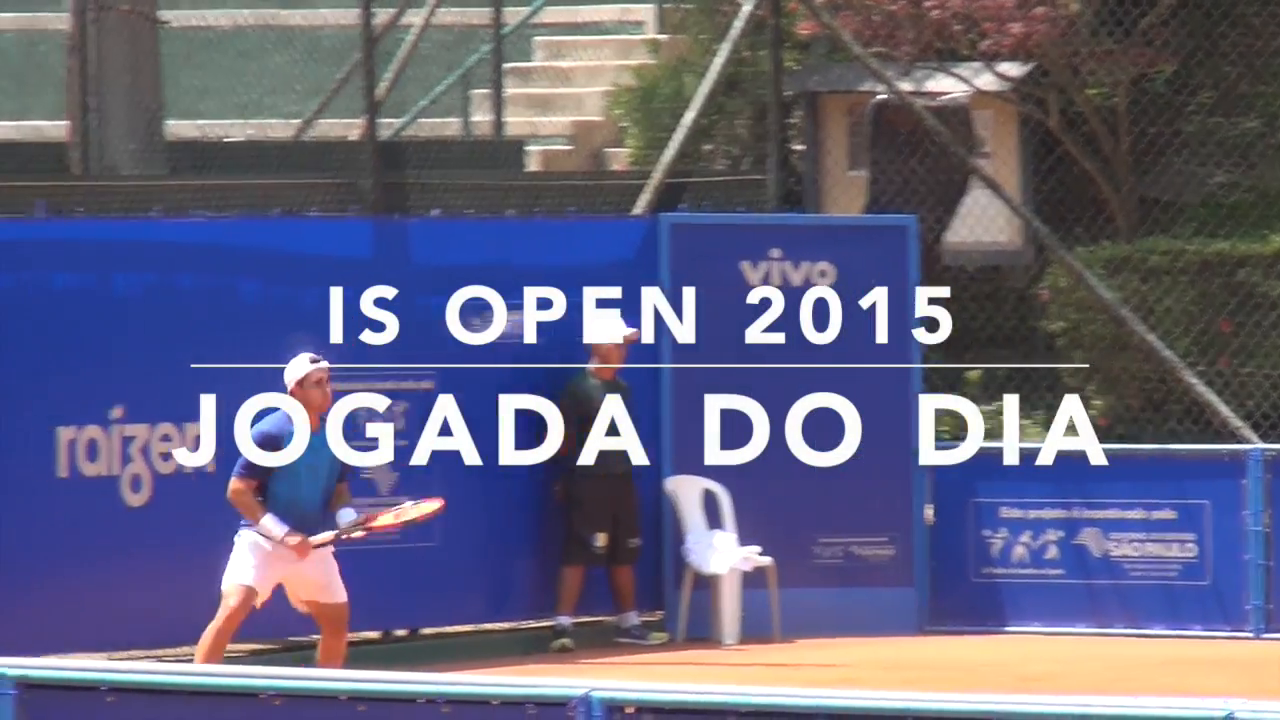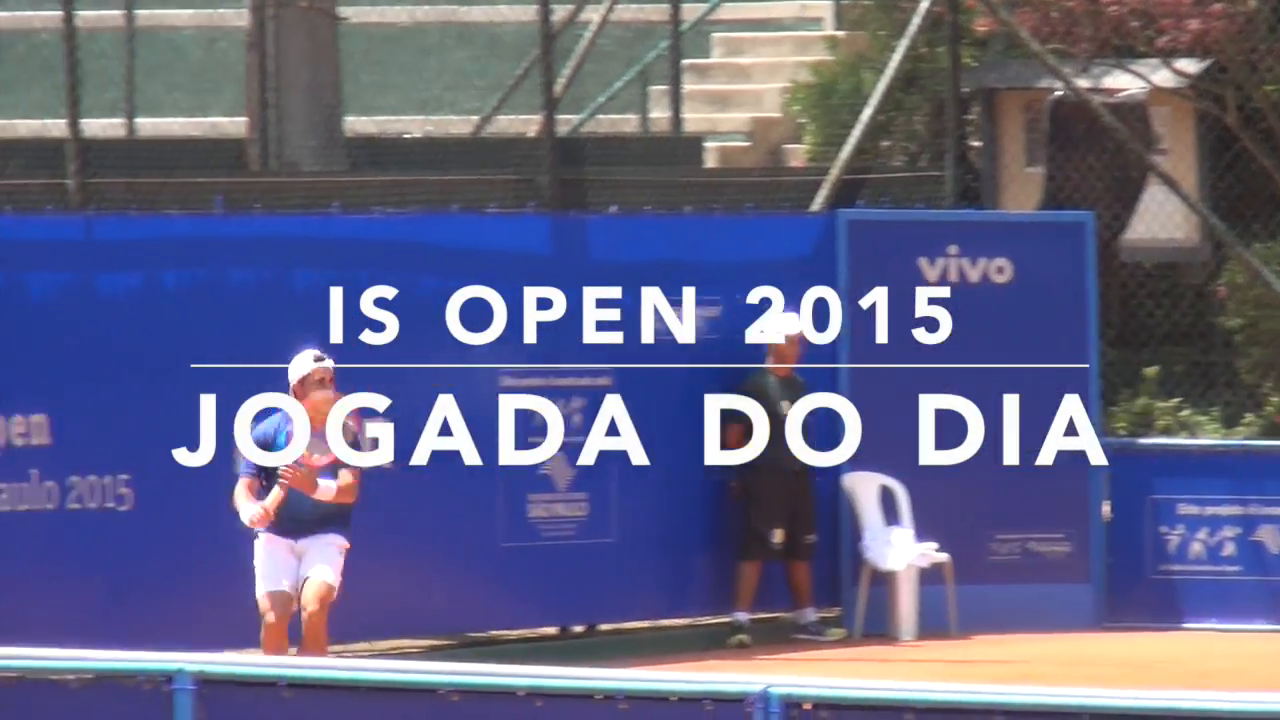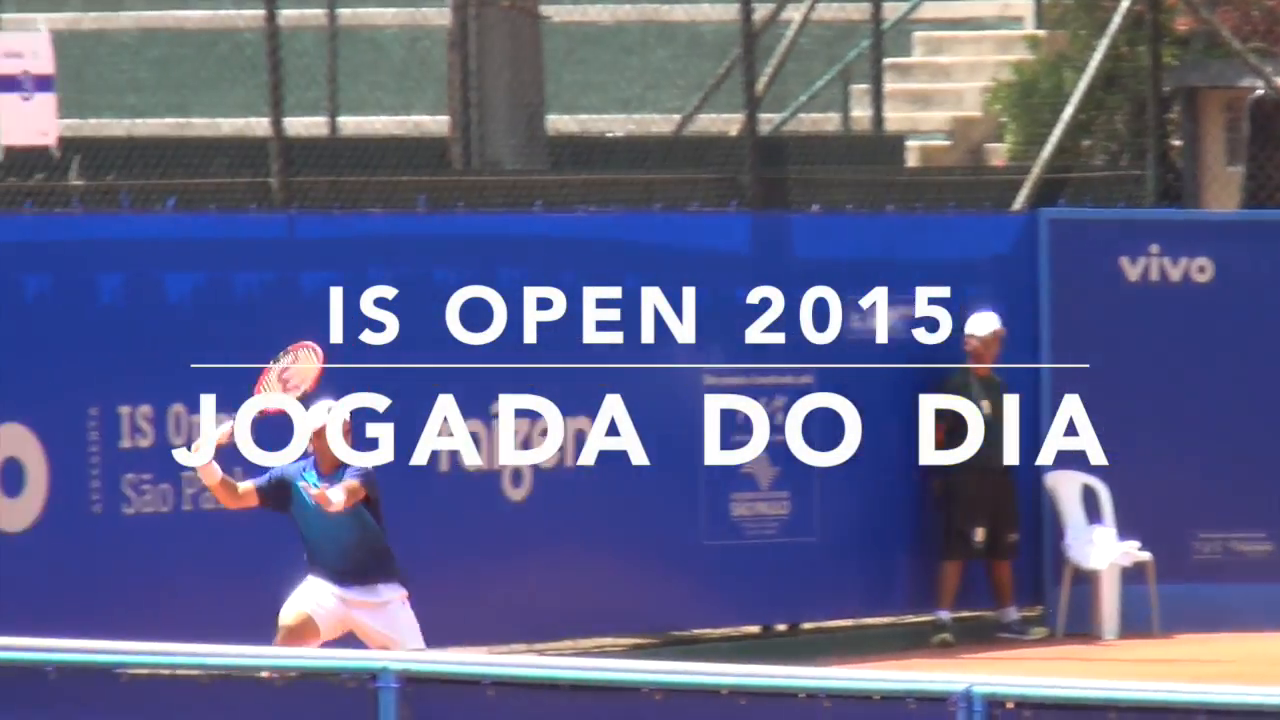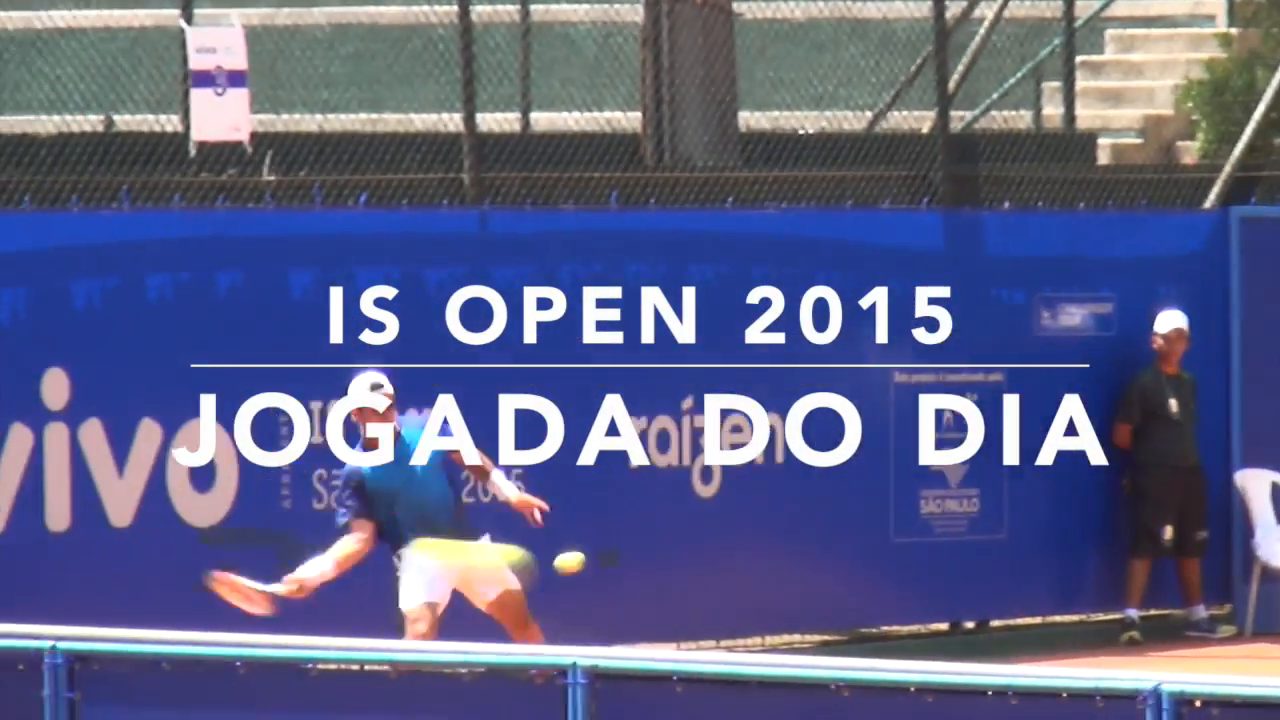
dt=0.3s
person 1, frame 1
left shoulder: (622, 388)
right shoulder: (579, 388)
right elbow: (558, 441)
left wrist: (619, 461)
right wrist: (584, 460)
left hip: (621, 480)
right hip: (589, 483)
left knee: (624, 555)
right knee: (578, 554)
left ankle: (628, 623)
right ankle: (562, 625)
person 1, frame 2
left shoulder: (798, 385)
right shoulder: (756, 385)
right elbow: (732, 438)
left wrist: (797, 458)
right wrist: (761, 456)
left hip: (798, 476)
right hip: (766, 480)
left knee: (801, 550)
right knee: (755, 550)
left ankle: (806, 619)
right ankle: (740, 621)
person 1, frame 3
left shoulder: (998, 385)
right shoulder: (957, 385)
right elbow: (936, 437)
left wrist: (998, 458)
right wrist: (963, 455)
left hip: (999, 476)
right hip: (967, 479)
left knee: (1002, 550)
right knee: (957, 549)
left ankle: (1009, 618)
right ankle: (943, 619)
person 1, frame 4
left shoulder: (1188, 383)
right shoulder: (1144, 383)
right elbow: (1121, 436)
left wrist: (1183, 456)
right wrist: (1149, 454)
left hip: (1189, 474)
right hip: (1155, 478)
left knee: (1191, 548)
right knee: (1145, 547)
left ankle: (1197, 616)
right ankle: (1131, 618)
person 2, frame 1
right shoulder: (269, 432)
left elbow: (337, 491)
right elbow: (238, 492)
left wrist: (347, 519)
right wrist: (281, 533)
left hip: (310, 546)
right hip: (261, 541)
left knee: (337, 623)
right knee: (233, 610)
person 2, frame 2
left shoulder: (343, 431)
right shoulder: (268, 433)
left elbow: (349, 491)
right elbow: (245, 489)
left wrist: (314, 486)
right wrist: (250, 510)
left hip: (325, 538)
right hip: (276, 538)
left knee: (314, 610)
right knee: (274, 620)
person 2, frame 3
left shoulder: (358, 470)
right shoulder: (289, 477)
left elbow: (347, 493)
left wrist: (335, 498)
left hip: (379, 592)
right hip: (326, 586)
right knee: (290, 630)
person 2, frame 4
left shoulder: (423, 432)
right shoulder: (356, 474)
left elbow: (479, 466)
right elbow: (360, 541)
left wrist: (511, 492)
right wrist: (315, 571)
right hip: (419, 551)
left knee: (521, 624)
right knee: (421, 632)
